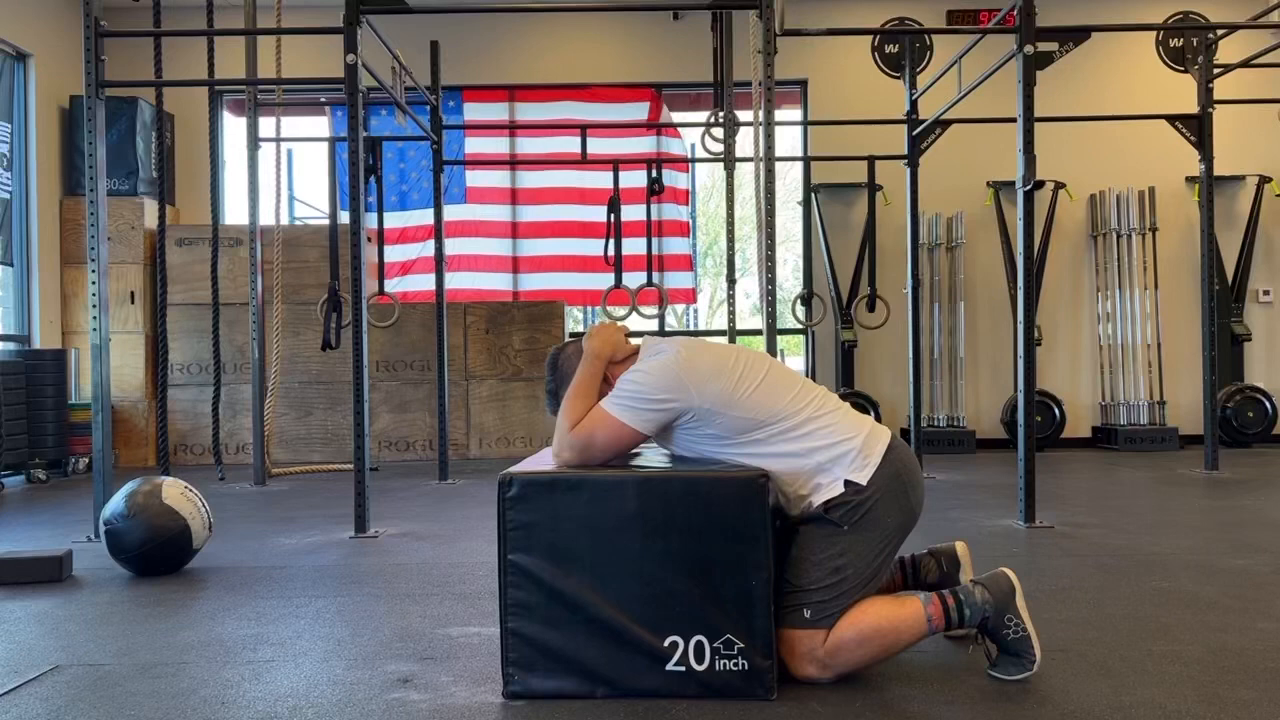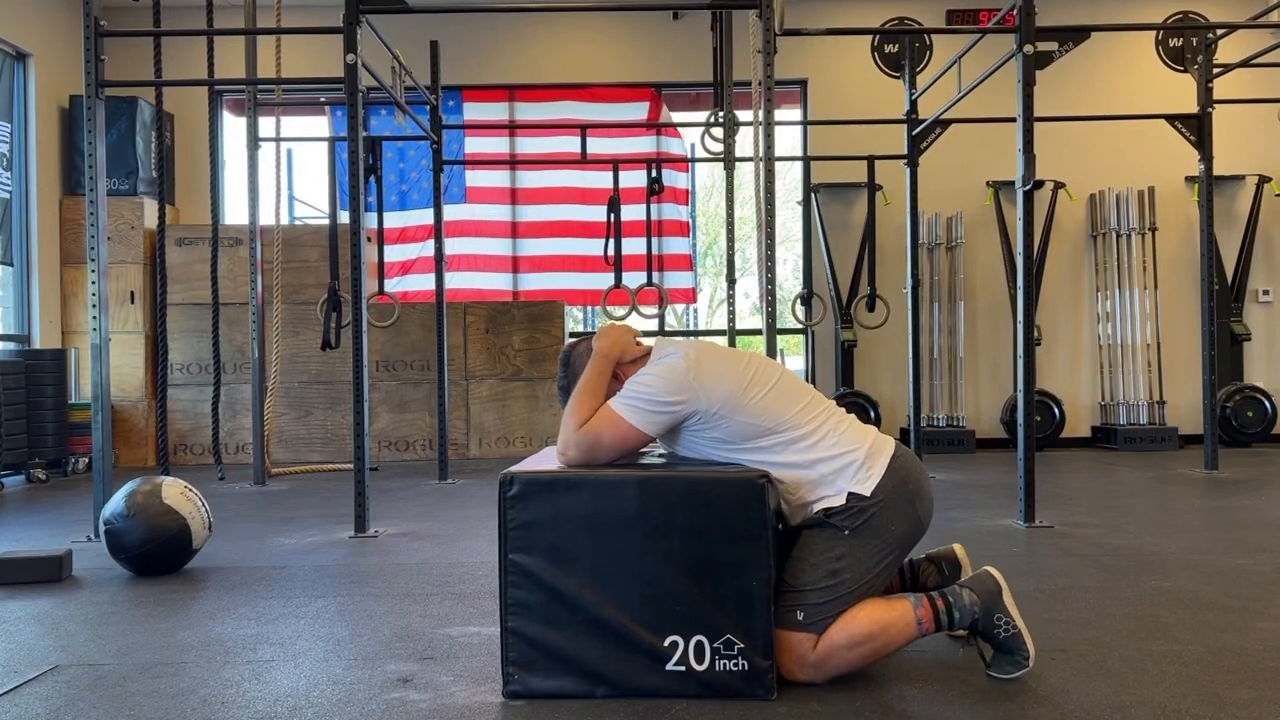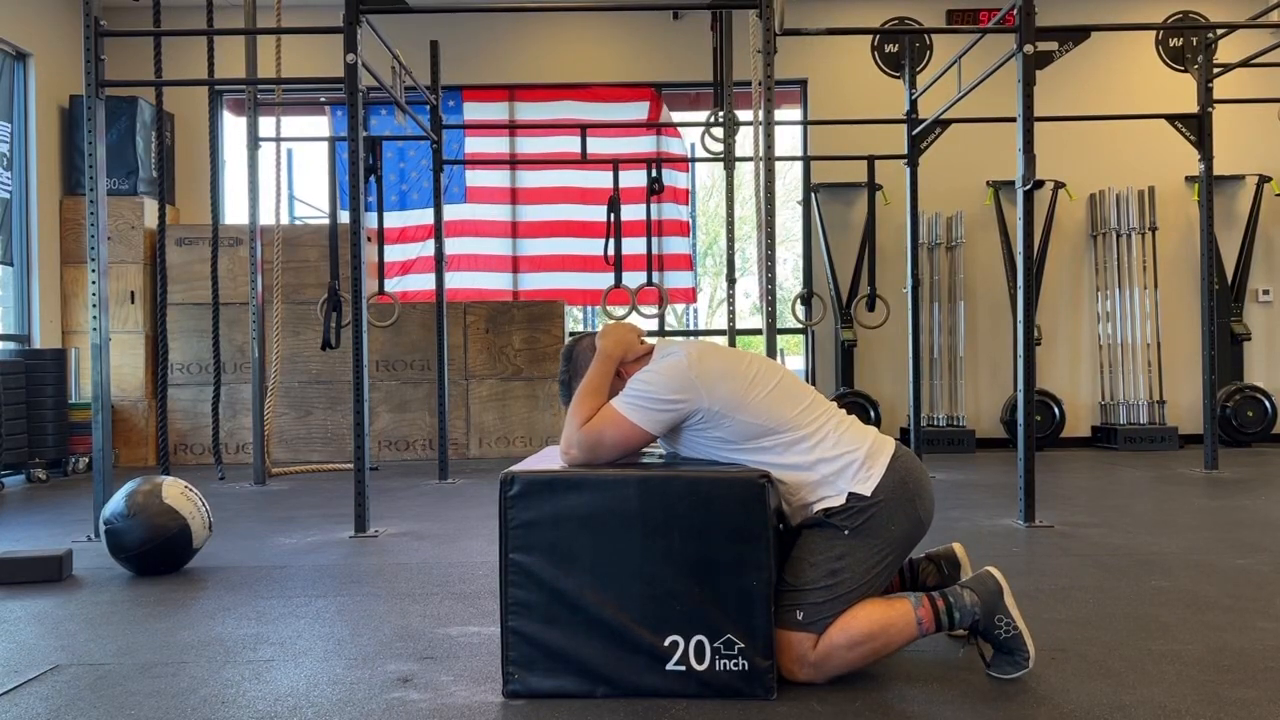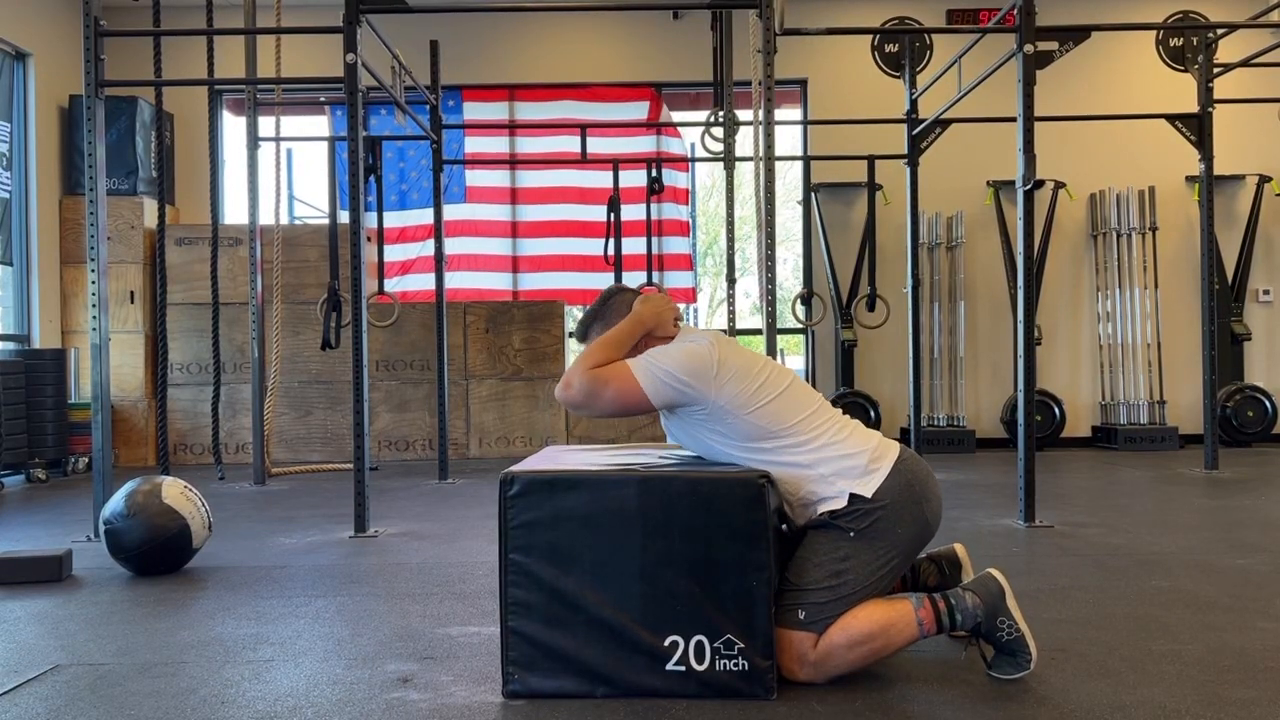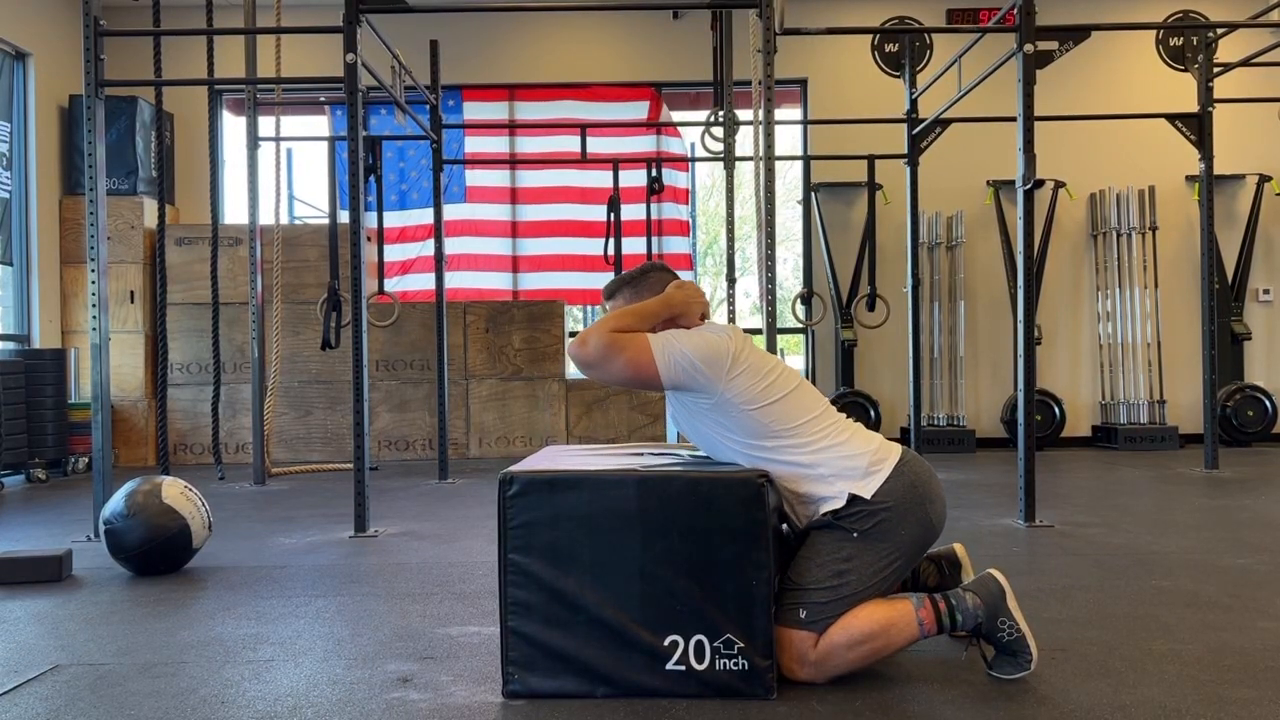
dt=1s
person 1, frame 1
left shoulder: (658, 373)
right shoulder: (668, 358)
left elbow: (570, 451)
right elbow: (608, 438)
left wrist: (593, 354)
left hip: (863, 485)
right hip: (870, 467)
left knee: (809, 656)
right knee: (798, 598)
left ankle: (976, 603)
right ankle: (929, 570)
person 1, frame 2
left shoulder: (667, 376)
right shoulder: (679, 361)
left elbow: (575, 450)
right elbow: (608, 440)
left wrist: (601, 355)
left hip: (869, 496)
right hip: (879, 479)
left knee: (799, 657)
right knee: (792, 604)
left ankle: (966, 604)
right ankle: (932, 574)
person 1, frame 3
left shoulder: (670, 374)
right shoulder: (682, 361)
left elbow: (577, 448)
right elbow: (604, 440)
left wrist: (606, 351)
left hip: (869, 496)
right hip: (878, 478)
left knee: (799, 657)
right knee: (787, 606)
left ankle: (966, 604)
right ankle: (932, 574)
person 1, frame 4
left shoulder: (687, 361)
right shoulder: (698, 352)
left elbow: (575, 391)
left wrist: (640, 319)
left hip: (873, 499)
right hip: (884, 482)
left knee: (799, 655)
right knee: (791, 605)
left ankle: (966, 606)
right ankle: (931, 574)
person 1, frame 5
left shoulder: (700, 351)
right shoulder: (711, 350)
left elbow: (588, 351)
left wrist: (666, 304)
left hip: (876, 500)
right hip: (887, 484)
left knee: (801, 656)
right knee: (798, 608)
left ankle: (966, 606)
right ankle: (933, 573)
